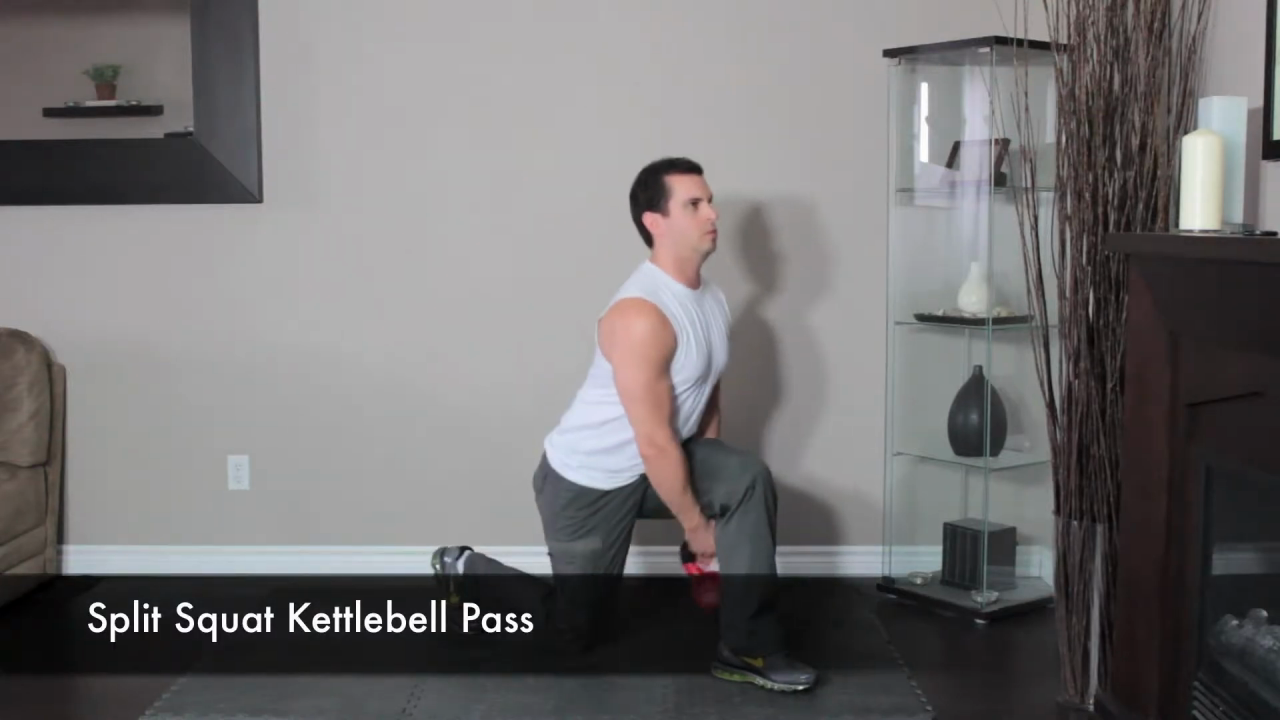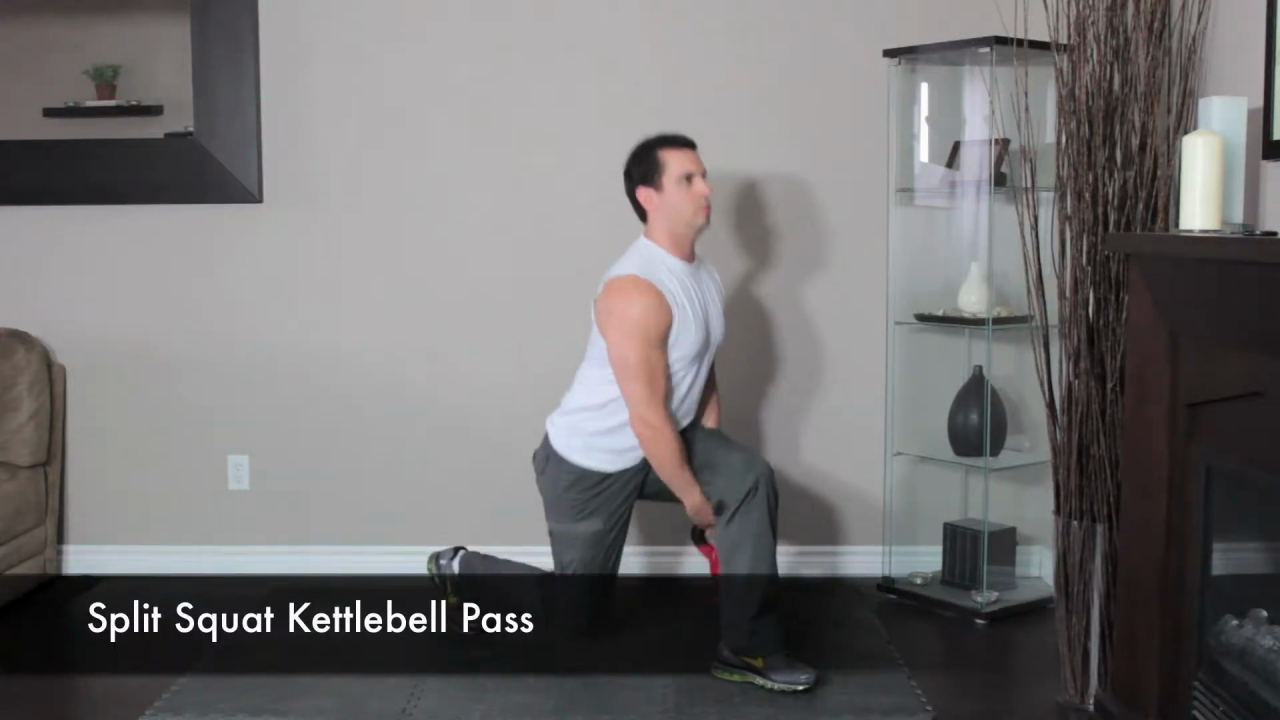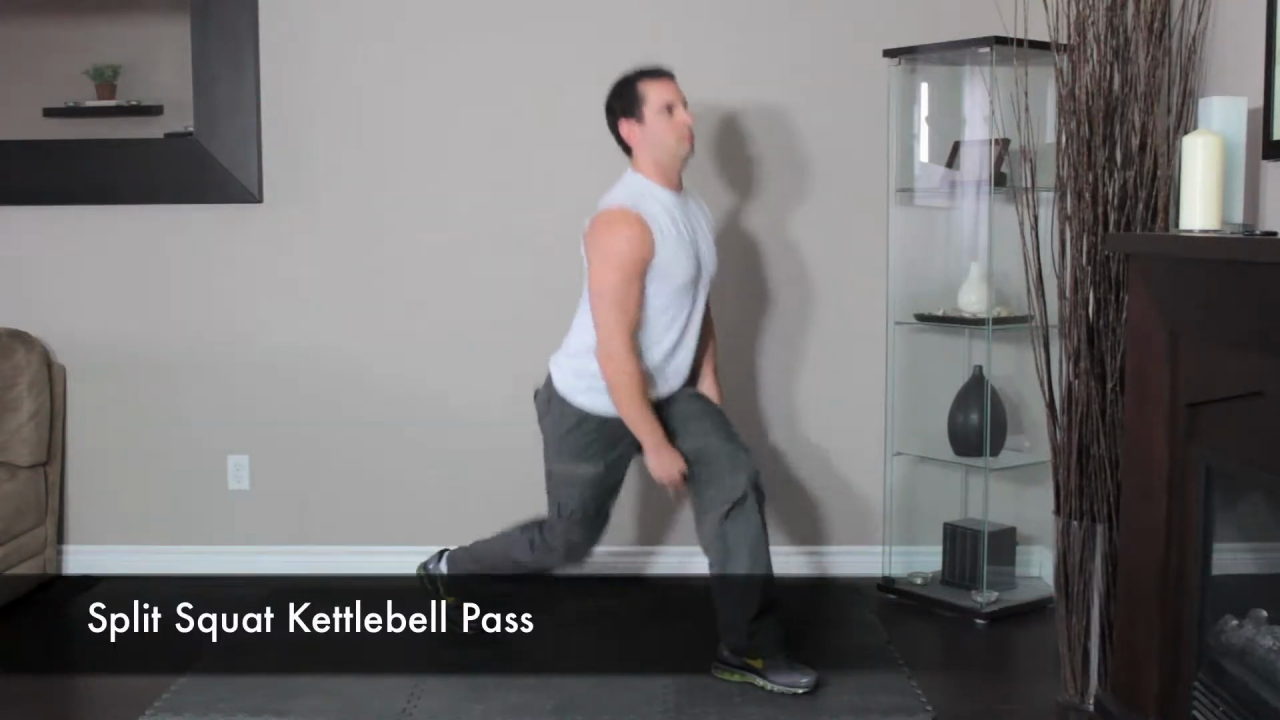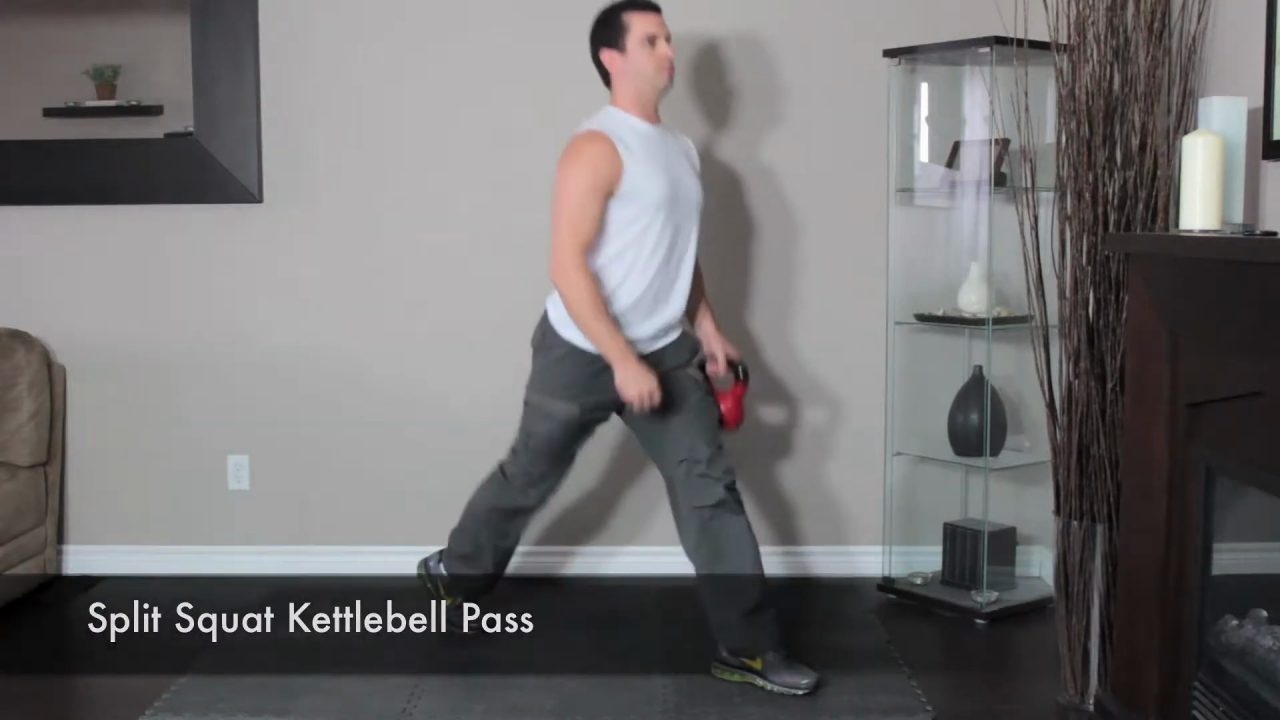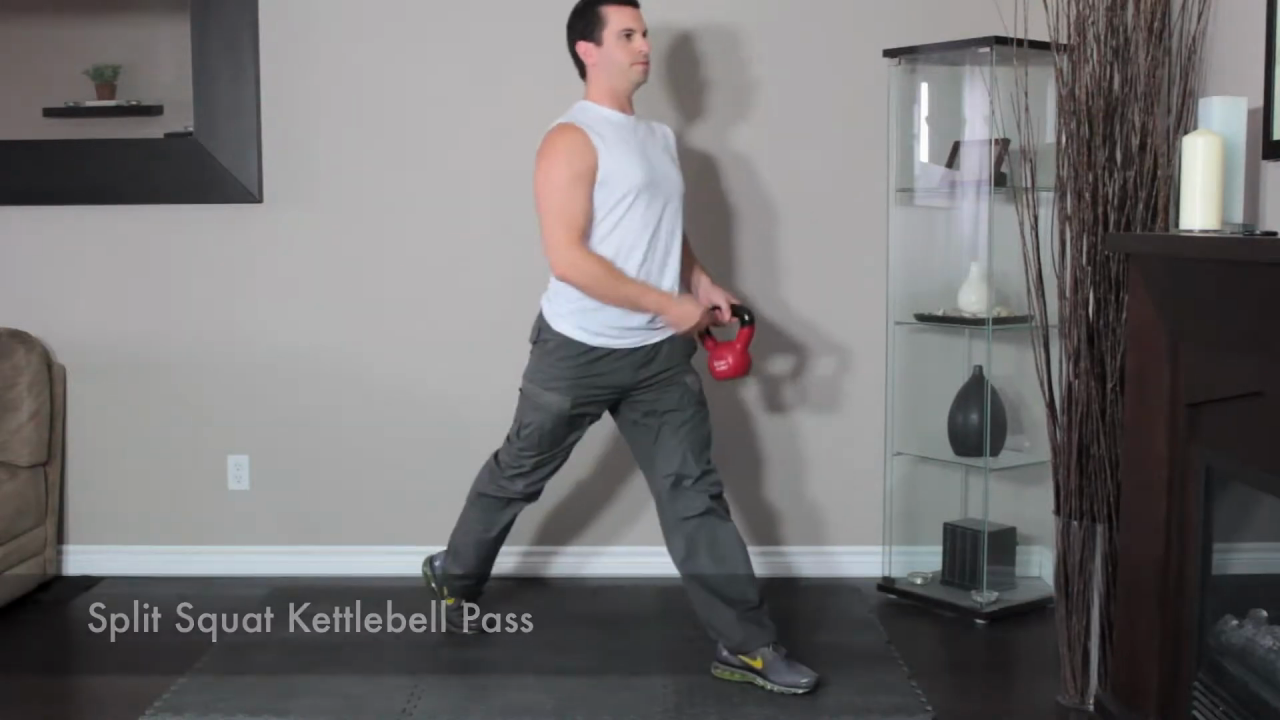
dt=0.2s
person 1, frame 1
left shoulder: (712, 300)
right shoulder: (641, 316)
left elbow: (705, 403)
right elbow: (656, 444)
left wrist: (710, 489)
right wrist: (696, 526)
left hip: (651, 464)
right hip: (586, 478)
left knee: (748, 480)
right knee: (574, 623)
left ankle: (747, 648)
right ankle: (465, 569)
person 1, frame 2
left shoulder: (705, 276)
right shoulder: (636, 292)
left elbow: (703, 377)
right elbow: (648, 417)
left wrist: (711, 464)
right wrist: (695, 497)
left hip: (660, 437)
right hip: (590, 459)
left knee: (750, 479)
left ankle: (747, 647)
right ankle: (460, 570)
person 1, frame 3
left shoulder: (694, 211)
right shoulder: (624, 221)
left elbow: (697, 315)
right elbow: (615, 350)
left wrist: (709, 400)
right wrist: (654, 446)
left hip: (667, 392)
right hip: (589, 404)
left knee: (735, 484)
right knee: (565, 544)
left ankle: (748, 647)
right ankle: (451, 572)
person 1, frame 4
left shoulder: (680, 148)
right shoulder: (596, 148)
right elbow: (570, 268)
left wrist: (705, 328)
right wrist: (622, 362)
left hip: (662, 351)
right hip: (579, 353)
left knee: (709, 484)
right knee: (528, 484)
left ankle: (746, 647)
right ankle: (452, 575)
person 1, frame 5
left shoulder: (659, 138)
right shoulder: (571, 140)
right elbow: (567, 259)
left wrist: (700, 285)
right wrist: (664, 303)
left hip: (659, 352)
right hip: (579, 348)
left knee: (693, 491)
right knee: (518, 475)
left ankle: (745, 645)
right ankle: (453, 577)
